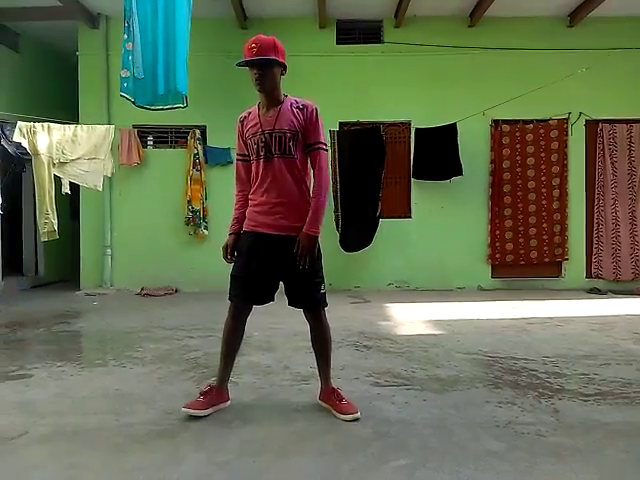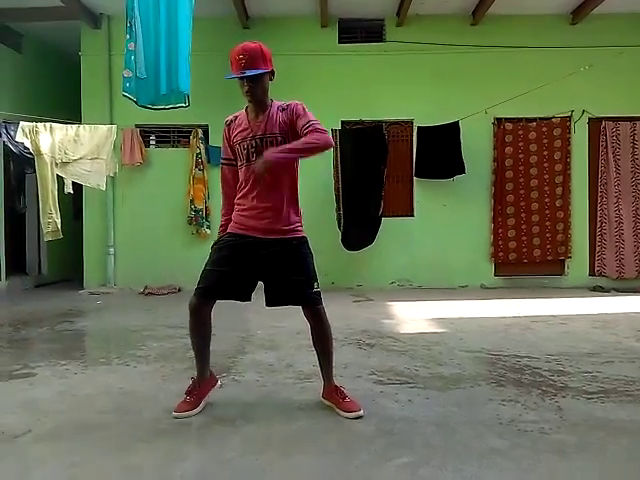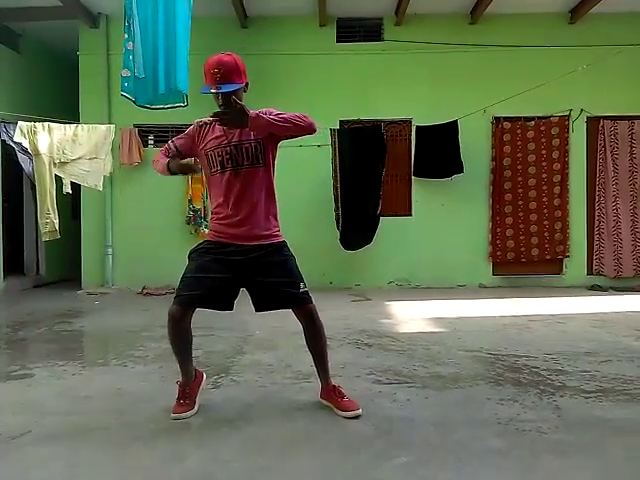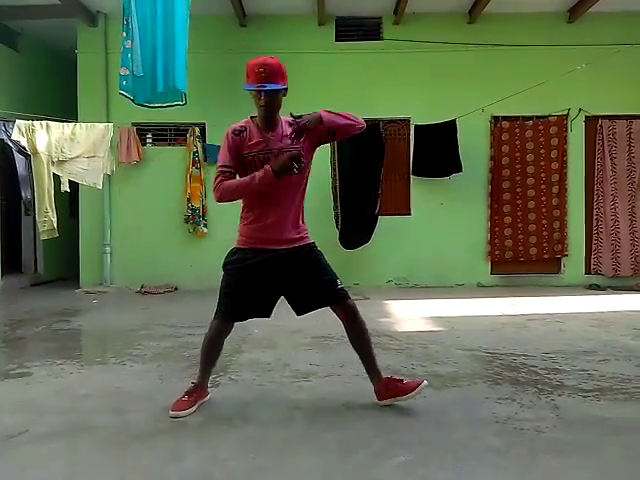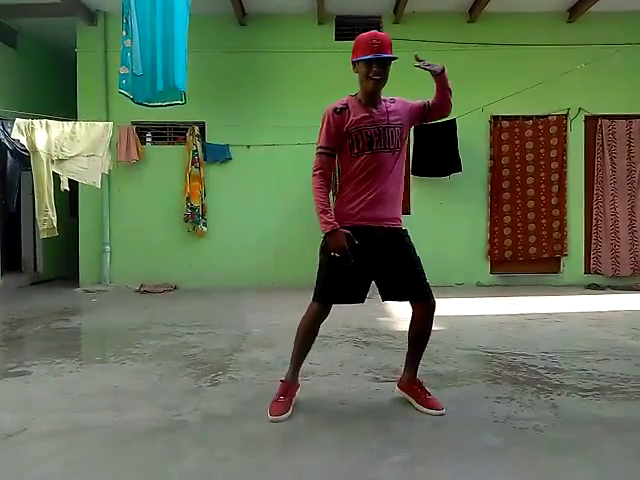
dt=0.4s
person 1, frame 1
left shoulder: (306, 111)
right shoulder: (245, 121)
left elbow: (321, 174)
right elbow: (243, 182)
left wrist: (312, 229)
right wrist: (235, 230)
left hip: (298, 233)
right hip: (256, 232)
left knee: (314, 310)
right knee: (238, 308)
left ankle: (327, 389)
right ankle: (220, 388)
person 1, frame 2
left shoulder: (292, 112)
right shoulder: (232, 126)
left elbow: (324, 139)
left wrist: (273, 157)
right wrist: (224, 229)
left hip: (286, 235)
right hip: (240, 234)
left knee: (314, 308)
right knee: (198, 303)
left ankle: (330, 387)
right ankle: (203, 378)
person 1, frame 3
left shoulder: (265, 120)
right shoulder: (201, 130)
left elbow: (309, 125)
right elbow: (164, 153)
left wrist: (250, 118)
right wrist: (170, 165)
left hip: (266, 242)
right hip: (219, 243)
left knee: (307, 310)
right knee: (177, 313)
left ankle: (328, 387)
right ankle: (190, 379)
person 1, frame 4
left shoulder: (305, 128)
right shoulder: (236, 134)
left elbow: (358, 125)
right elbow: (221, 191)
left wrist: (318, 118)
right wrist: (271, 170)
left hip: (297, 246)
right hip: (251, 250)
left knee: (347, 307)
right knee: (222, 323)
left ankle: (381, 383)
right ankle: (200, 385)
person 1, frame 5
left shoulder: (403, 110)
right shoulder: (337, 113)
left elbow: (443, 109)
right elbow: (320, 174)
left wrist: (440, 76)
right wrist: (331, 228)
left hip: (391, 229)
right hip: (349, 230)
left knee: (425, 303)
right knee: (320, 307)
left ankle: (410, 380)
right ankle: (290, 383)
